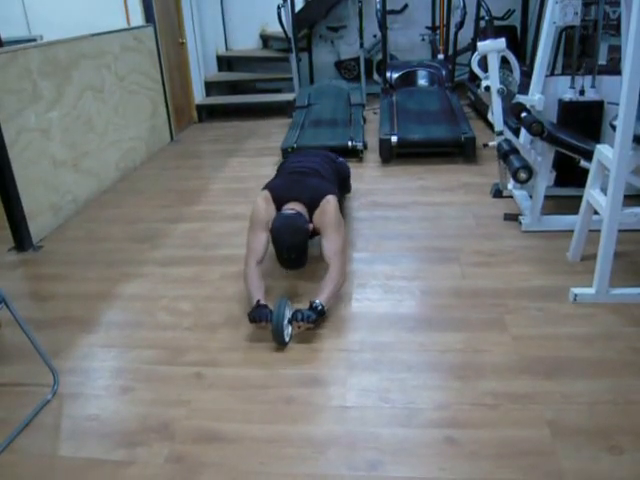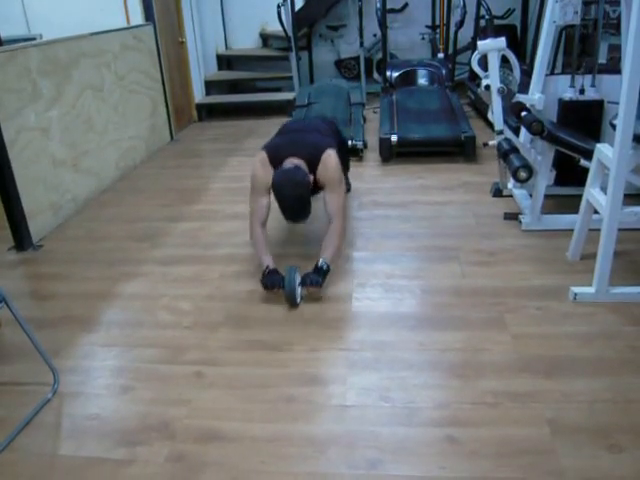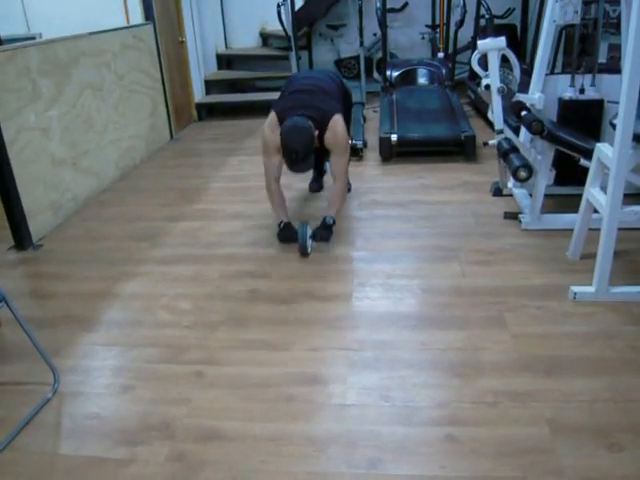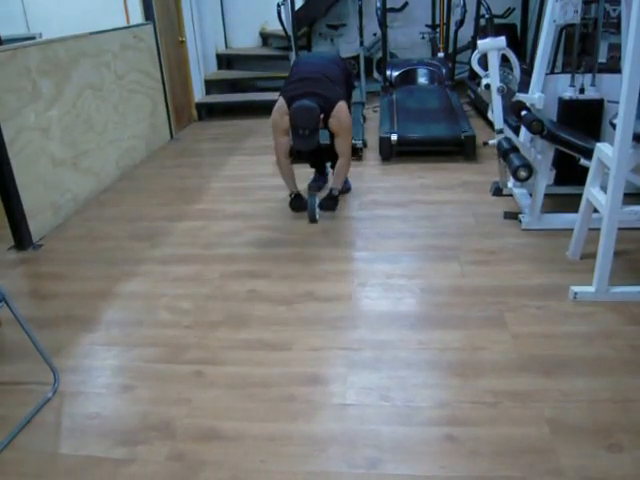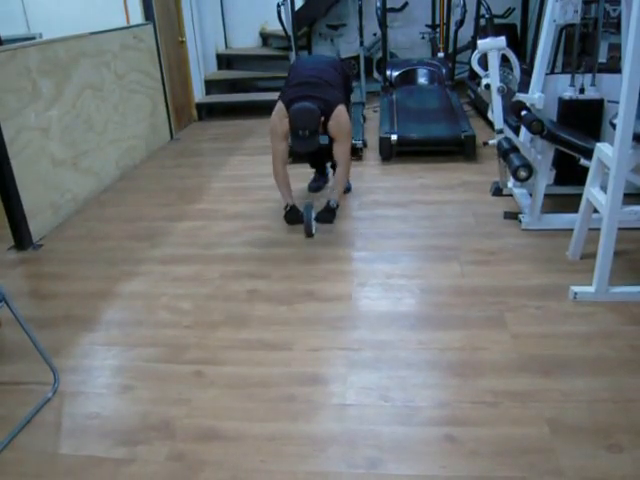
dt=0.4s
person 1, frame 1
left shoulder: (327, 208)
right shoulder: (264, 205)
left elbow: (337, 266)
right elbow: (252, 262)
left wrist: (317, 307)
right wrist: (258, 304)
left hip: (329, 163)
right hip: (291, 163)
left ankle: (342, 165)
person 1, frame 2
left shoulder: (328, 162)
right shoulder: (263, 167)
left elbow: (337, 222)
right elbow: (257, 225)
left wrist: (322, 268)
right wrist: (269, 269)
left hip: (329, 129)
left ankle: (342, 177)
person 1, frame 3
left shoulder: (335, 128)
right shoulder: (271, 129)
left elbow: (340, 180)
right elbow: (272, 181)
left wrist: (328, 222)
right wrist: (283, 223)
left hip: (335, 84)
left knee: (340, 151)
right ankle: (318, 172)
person 1, frame 4
left shoulder: (339, 113)
right shoulder: (280, 113)
left elbow: (344, 156)
right elbow: (282, 157)
left wrist: (333, 193)
right wrist: (294, 194)
left knee: (340, 134)
right knee: (300, 145)
left ankle: (339, 174)
right ankle: (320, 171)
person 1, frame 5
left shoulder: (338, 116)
right shoulder: (280, 116)
left elbow: (343, 164)
right elbow: (279, 165)
left wrist: (332, 205)
right wrist: (289, 206)
left knee: (339, 138)
right knee: (298, 146)
left ankle: (334, 174)
right ankle: (320, 171)
